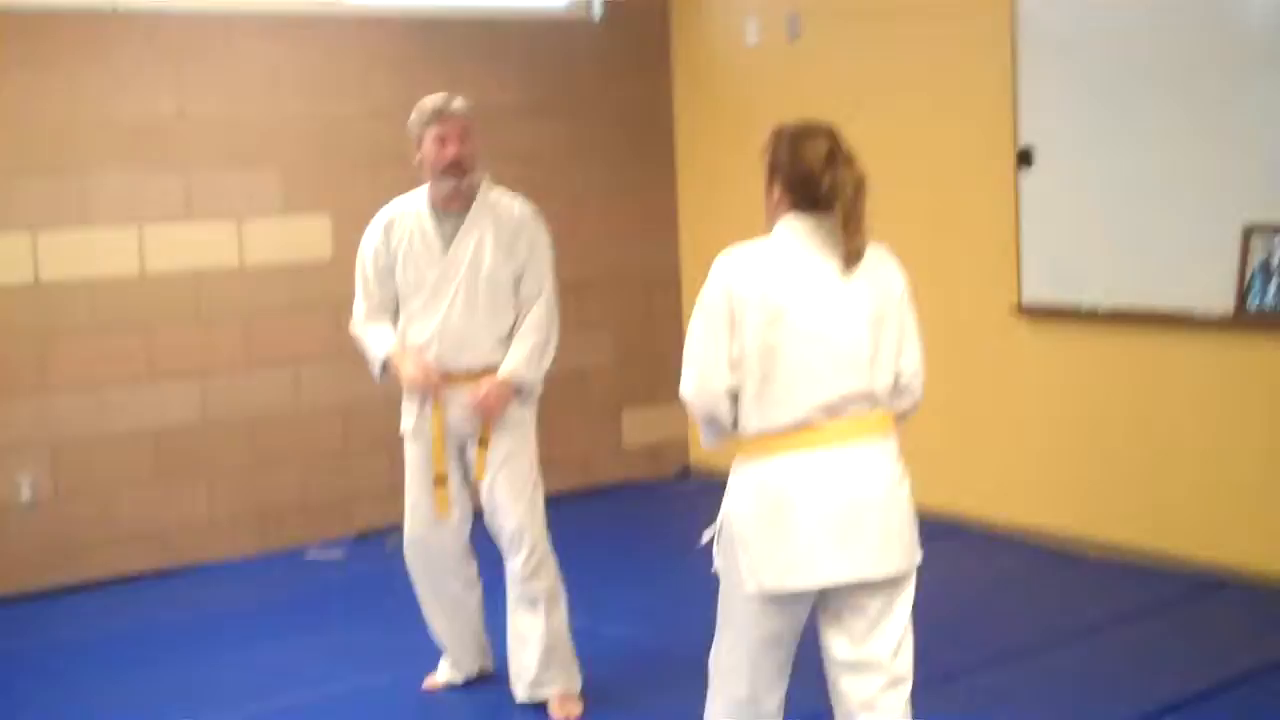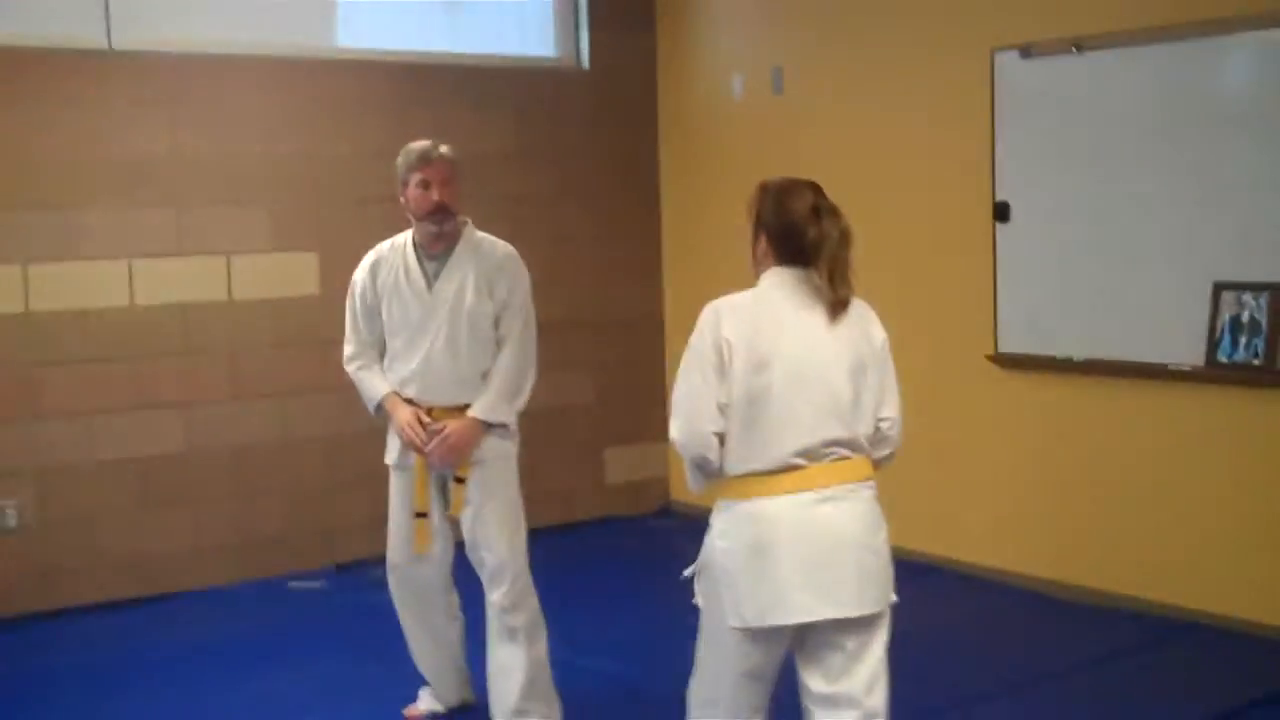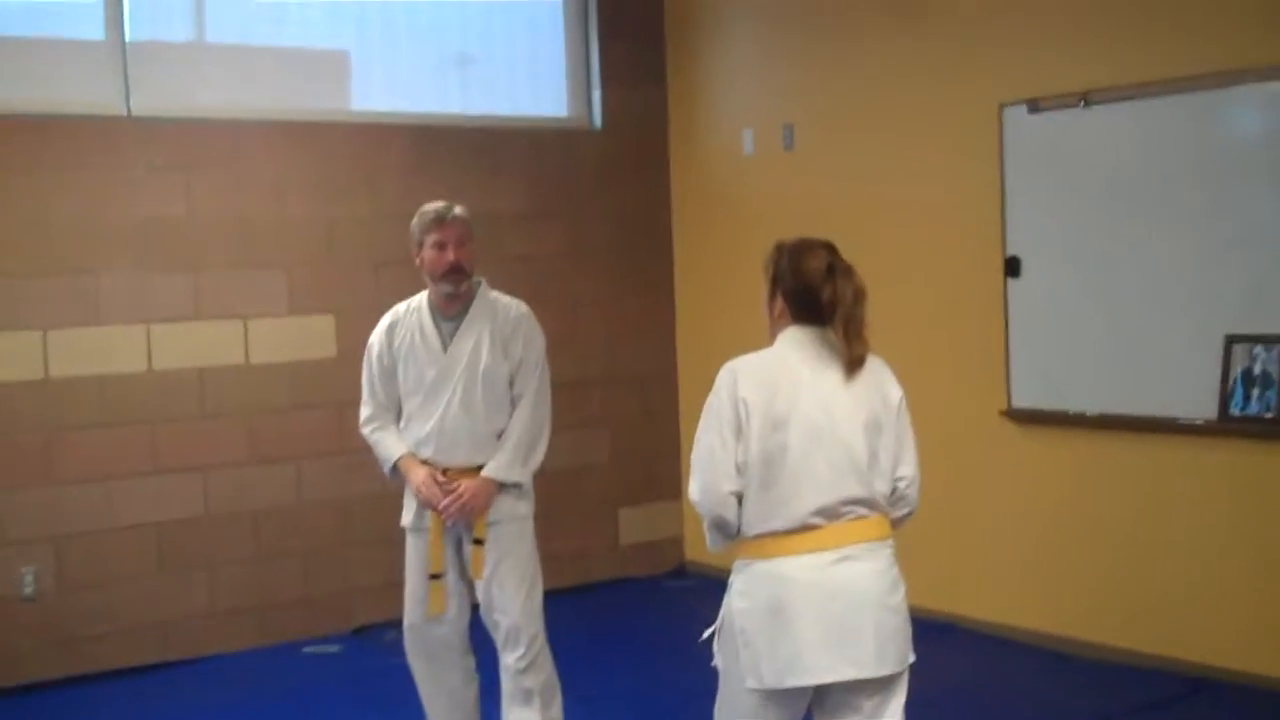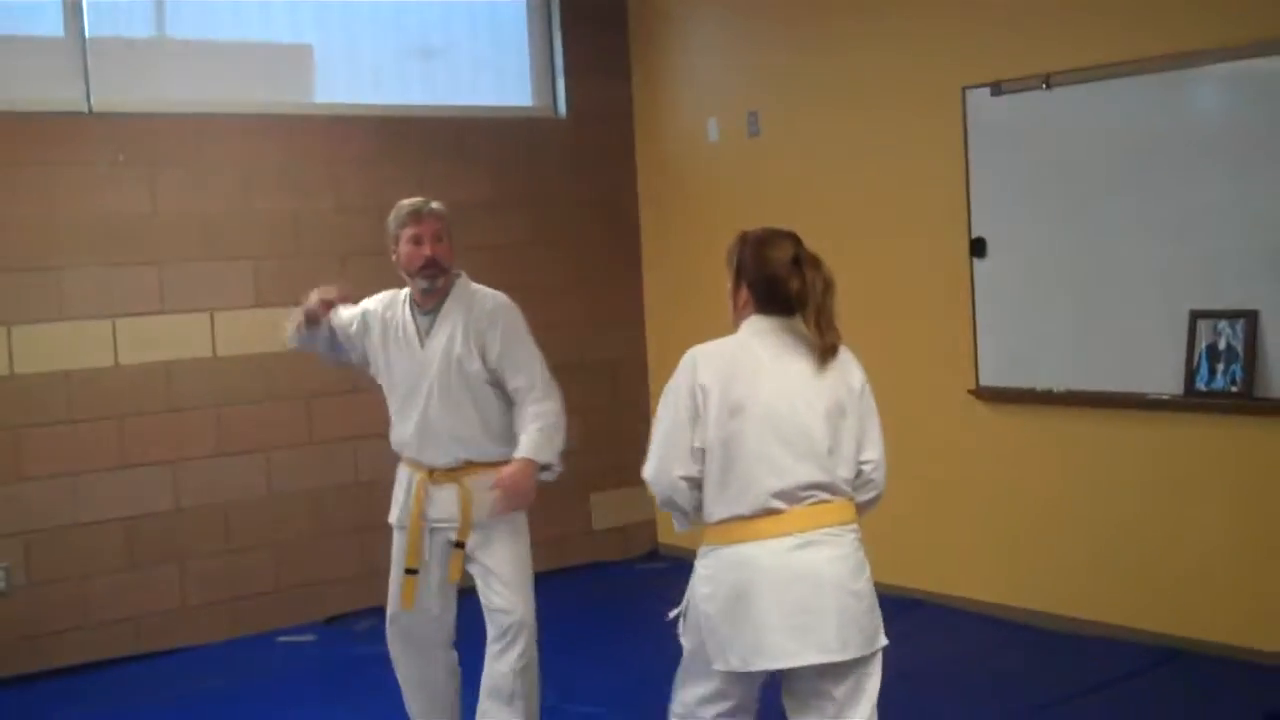
dt=0.5s
person 1, frame 1
left shoulder: (516, 218)
right shoulder: (390, 226)
left elbow: (540, 312)
right elbow: (368, 314)
left wrist: (508, 380)
right wrist: (398, 358)
left hip: (497, 398)
right hip: (428, 402)
left knee: (522, 531)
right knee: (430, 537)
right ankle: (465, 654)
person 1, frame 2
left shoulder: (499, 260)
right shoulder: (378, 266)
left elbow: (517, 353)
right elbow: (360, 353)
left wrist: (475, 421)
right wrist: (393, 405)
left hip: (481, 433)
right hip: (413, 435)
left knee: (503, 565)
right knee: (412, 566)
person 1, frame 3
left shoulder: (513, 319)
right shoulder: (394, 328)
left elbow: (532, 414)
right elbow: (376, 416)
left wrist: (490, 480)
right wrist: (408, 466)
left hip: (498, 494)
right hip: (428, 497)
left knee: (517, 627)
right knee: (428, 627)
person 1, frame 4
left shoulder: (492, 311)
right shoulder: (377, 315)
left elbow: (538, 396)
right elbow: (320, 340)
left wrist: (530, 461)
right wrist: (313, 315)
left hip: (489, 491)
right hip: (418, 491)
left knee: (511, 618)
right knee: (413, 623)
person 2, frame 1
left shoulder: (740, 268)
right shoulder: (880, 266)
left elbow: (707, 394)
right elbow: (907, 384)
left hip: (777, 490)
right hip: (870, 483)
left knee: (747, 670)
right knee: (874, 668)
person 2, frame 2
left shoulder: (726, 317)
right shoulder: (861, 319)
left elbow: (696, 436)
right elbow: (886, 432)
left wrist: (720, 478)
left hip: (758, 530)
right hip: (848, 524)
person 2, frame 3
left shoulder: (743, 377)
right shoulder: (878, 377)
left elbow: (714, 496)
right elbow: (903, 492)
left hip: (776, 592)
right hip: (865, 585)
person 2, frame 4
left shoulder: (705, 364)
right shoulder: (841, 364)
left elbow: (669, 480)
right elbow: (870, 477)
left hip: (741, 571)
right hip: (831, 563)
